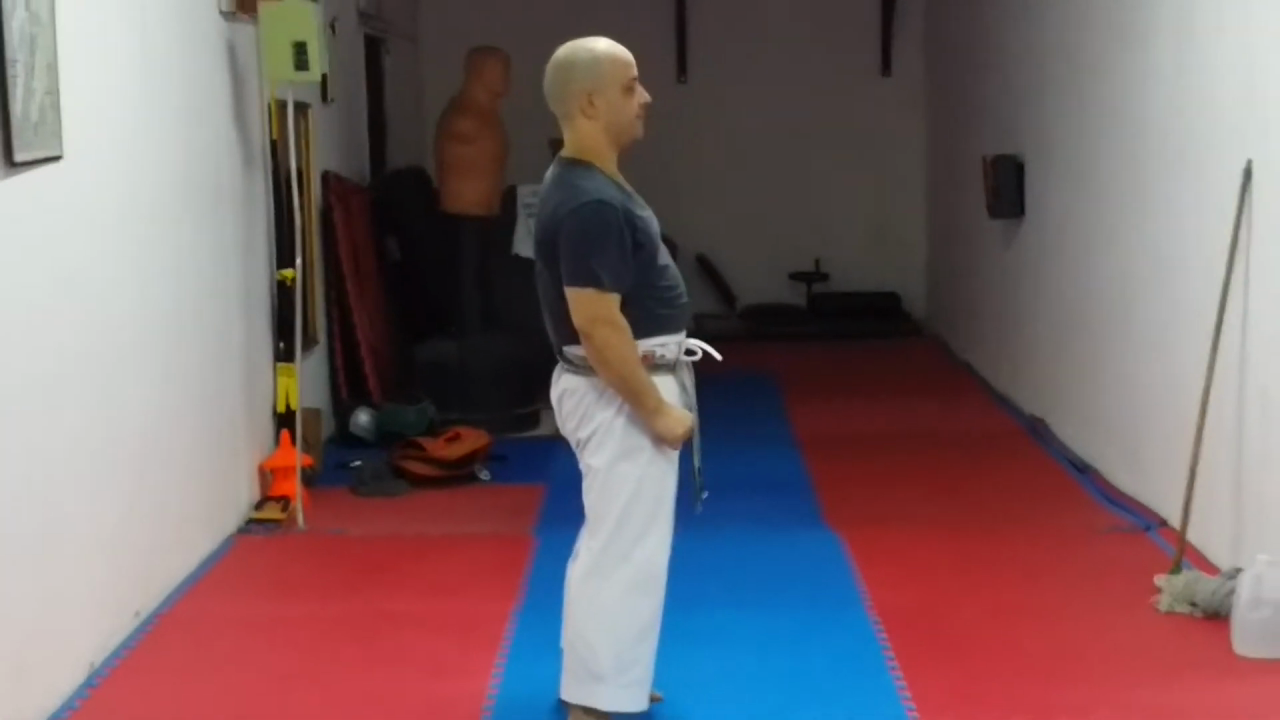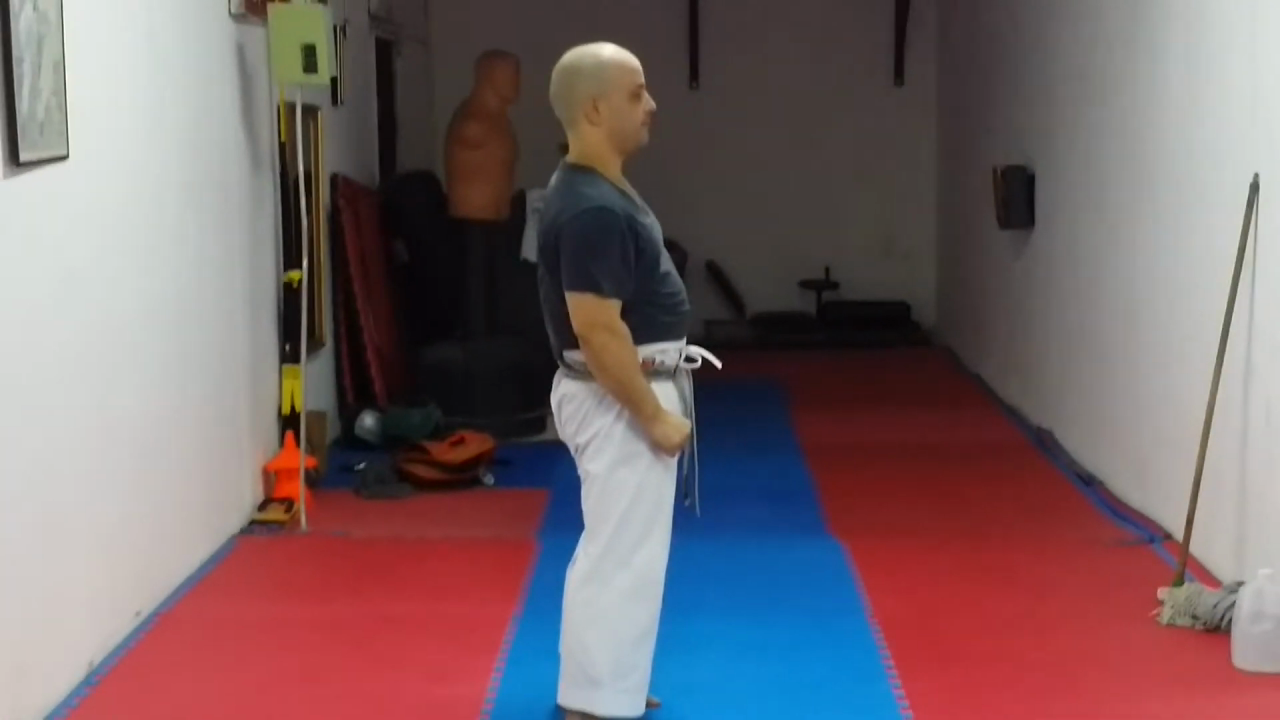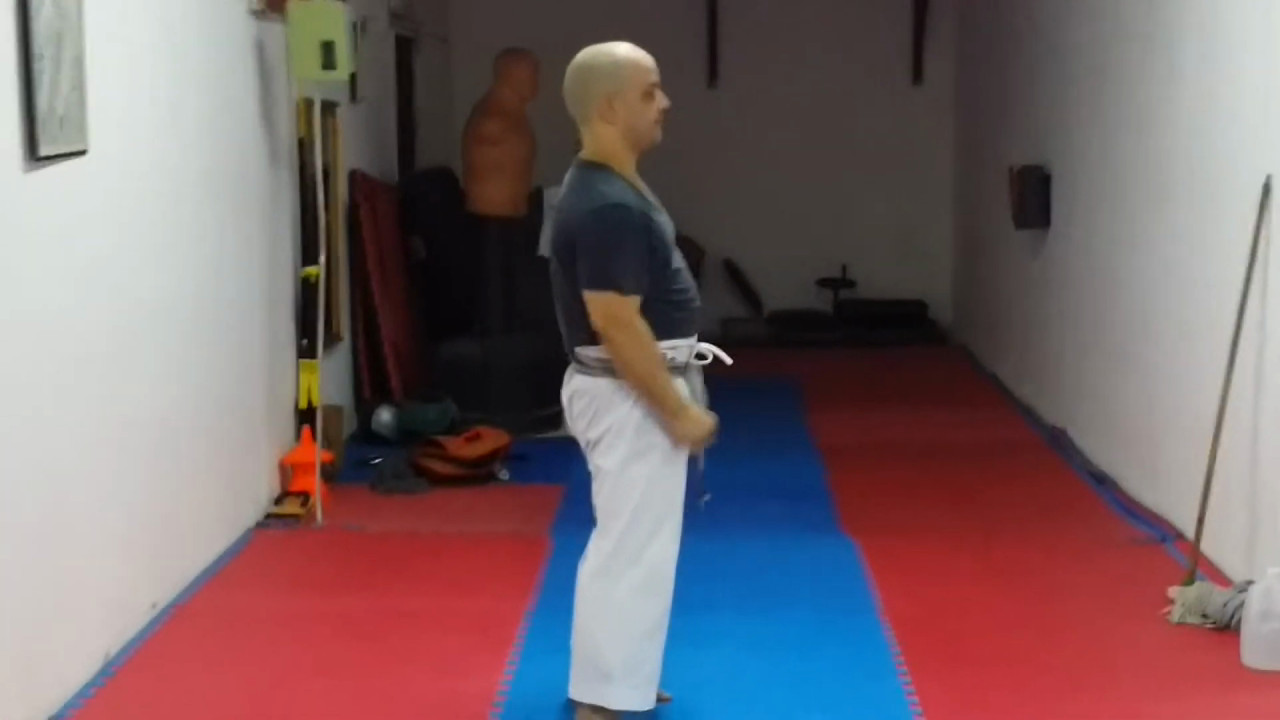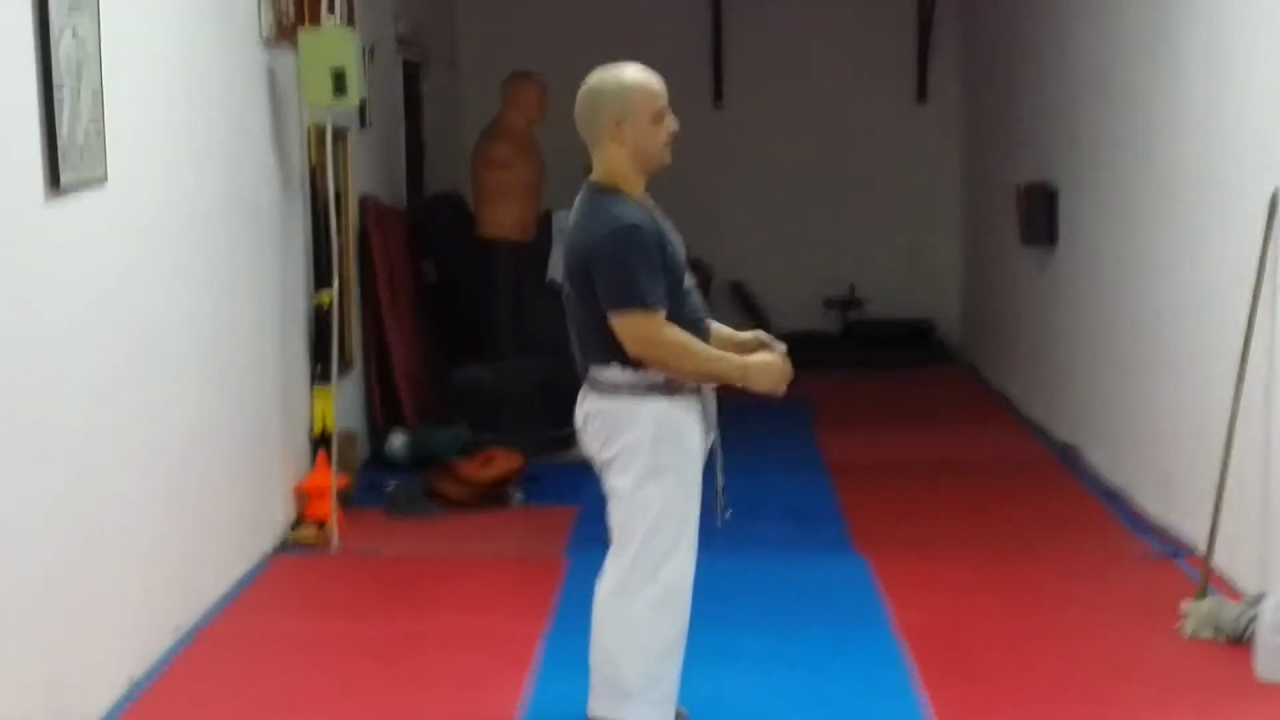
dt=0.2s
person 1, frame 1
left shoulder: (591, 185)
right shoulder: (588, 202)
right elbow: (597, 324)
right wrist: (657, 409)
left hip: (624, 388)
right hip: (621, 396)
left knee: (621, 542)
right knee: (623, 548)
person 1, frame 2
left shoulder: (597, 191)
right shoulder: (591, 208)
right elbow: (597, 330)
left wrist: (655, 403)
right wrist: (655, 417)
left hip: (627, 394)
right hip: (621, 403)
left knee: (621, 548)
right knee: (621, 554)
person 1, frame 3
left shoulder: (611, 188)
right shoulder: (606, 205)
right elbow: (617, 325)
left wrist: (672, 396)
right wrist: (679, 409)
left hip: (635, 391)
right hip: (633, 398)
left knee: (630, 543)
right knee: (632, 550)
person 1, frame 4
left shoulder: (614, 212)
right shoulder: (618, 227)
right elbow: (646, 339)
left wrist: (730, 339)
right wrist: (743, 370)
left hip: (647, 408)
right hip: (645, 414)
left knee: (643, 560)
right knee: (650, 567)
person 2, frame 1
left shoulder: (488, 113)
right shoulder: (462, 117)
left hip: (486, 221)
right hip: (464, 225)
left knee: (484, 298)
right knee: (468, 296)
person 2, frame 2
left shoulder: (498, 118)
right shoulder: (472, 122)
left hip: (493, 226)
right hip: (474, 229)
left knee: (492, 303)
right knee: (477, 303)
person 2, frame 3
left shoulder: (516, 116)
right shoulder: (490, 118)
left hip: (512, 222)
right hip: (492, 225)
left knee: (509, 298)
right knee: (495, 297)
person 2, frame 4
left shoulder: (525, 140)
right shoulder: (499, 142)
left hip: (520, 245)
right hip: (502, 249)
left knee: (519, 321)
right knee: (505, 320)
left ankle: (514, 359)
